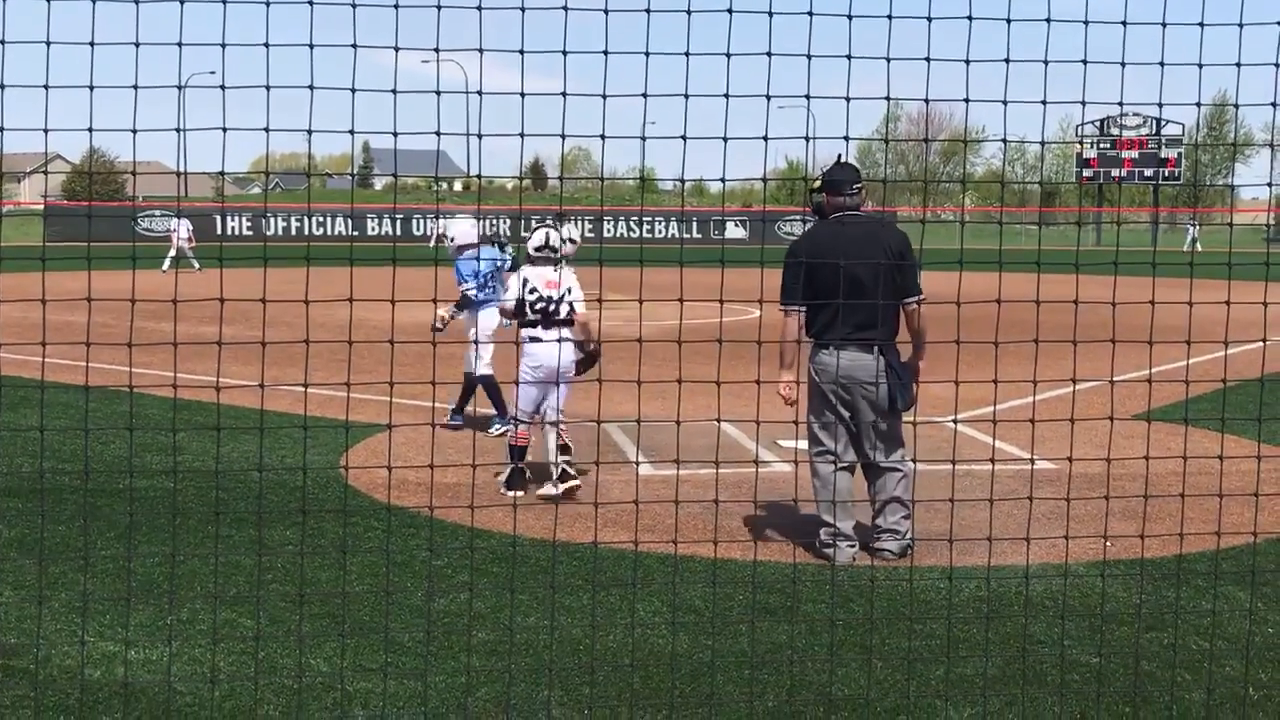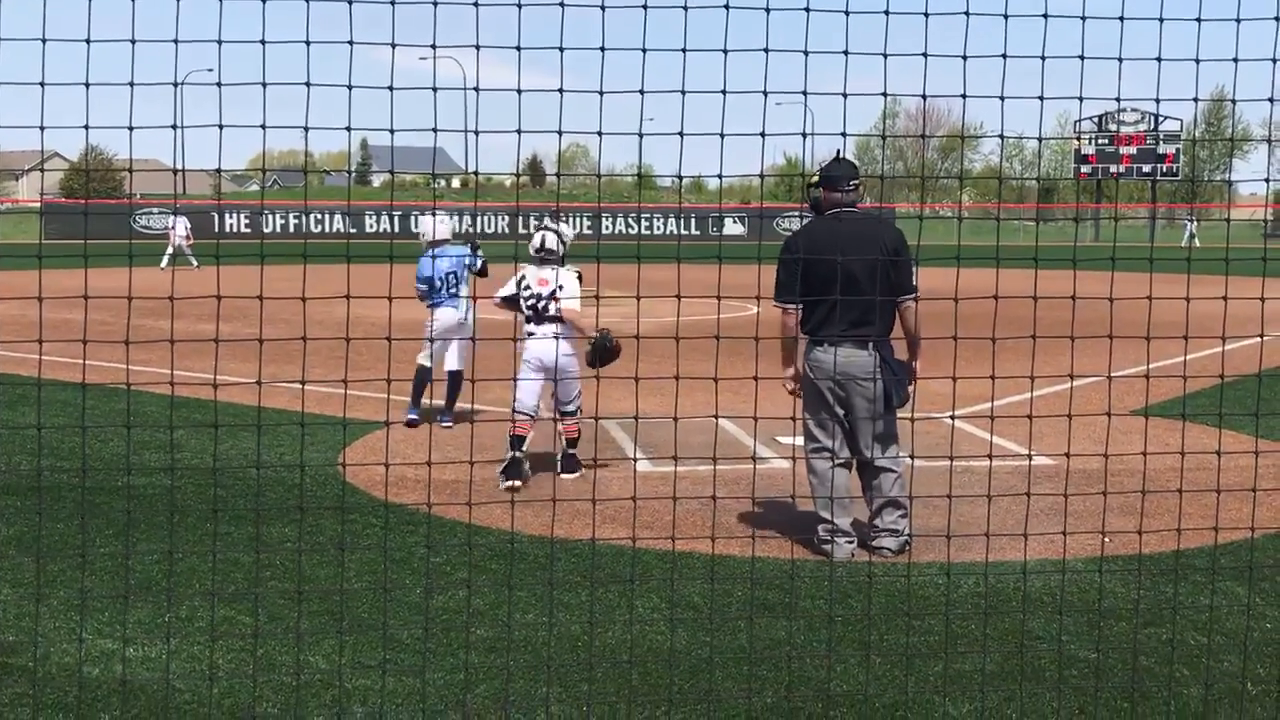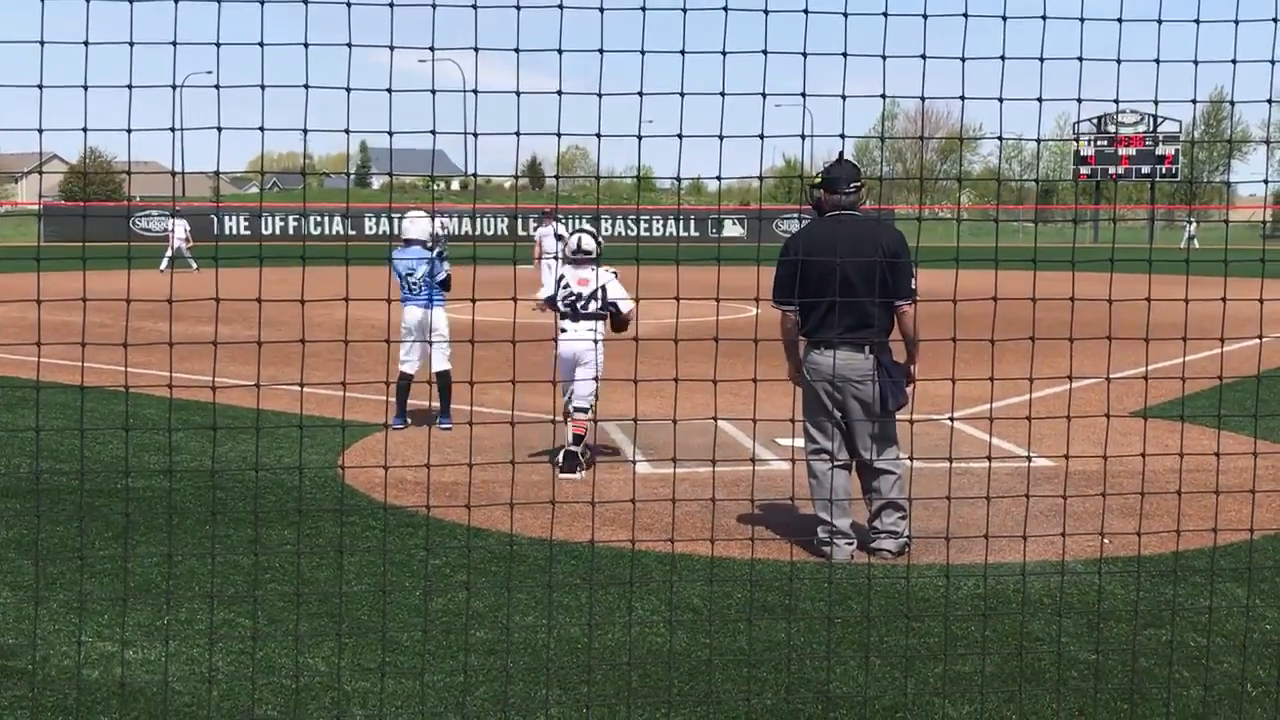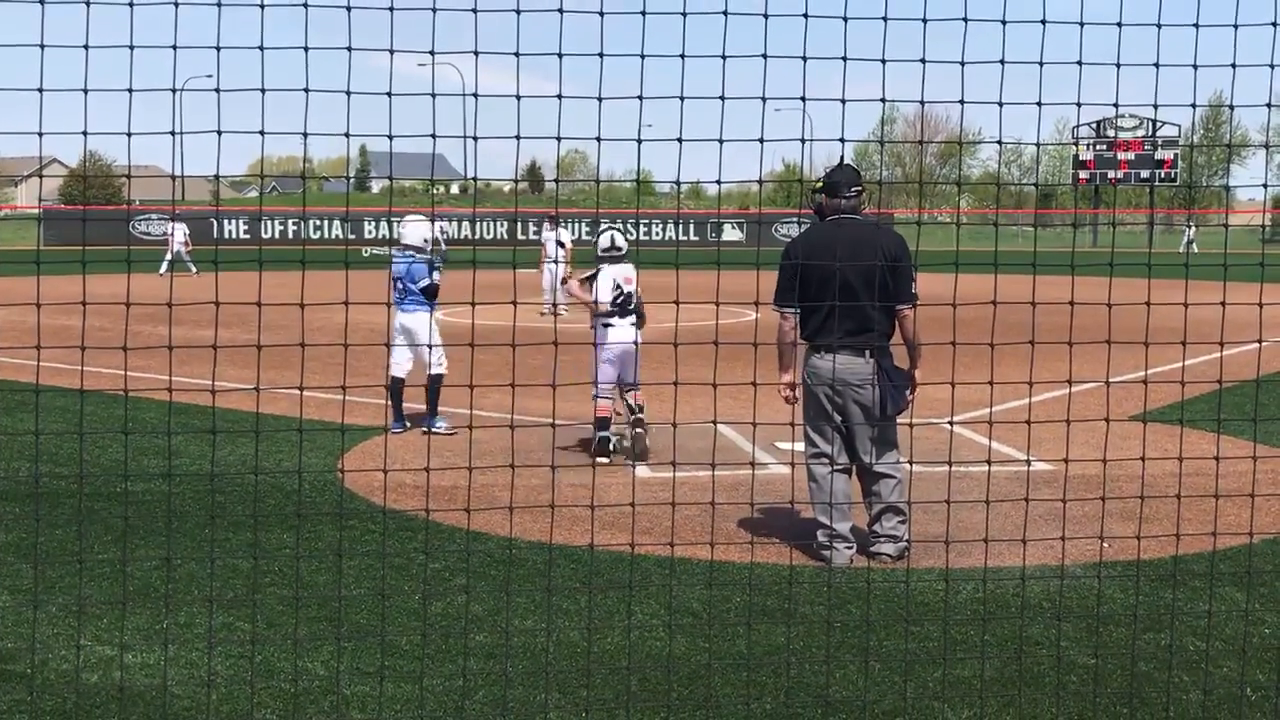
dt=0.4s
person 1, frame 1
left shoulder: (806, 244)
right shoulder: (892, 237)
left elbow: (793, 315)
right elbow: (912, 306)
left wrist: (787, 371)
right wrist: (918, 354)
left hip: (827, 360)
right hip: (878, 359)
left knee: (830, 455)
right knee: (887, 453)
left ankle: (837, 541)
right ankle: (892, 536)
person 1, frame 2
left shoulder: (800, 241)
right shoulder: (888, 234)
left elbow: (790, 312)
right elbow: (906, 304)
left wrist: (790, 364)
right wrist: (914, 355)
left hip: (821, 357)
right hip: (872, 356)
left knee: (826, 452)
right knee: (881, 450)
left ankle: (836, 538)
right ankle: (890, 534)
person 1, frame 3
left shoulder: (800, 242)
right shoulder: (888, 237)
left elbow: (789, 314)
right elbow: (904, 308)
left wrist: (794, 361)
right wrist: (912, 358)
left hip: (819, 360)
right hip: (870, 359)
left knee: (826, 454)
right knee: (881, 452)
left ankle: (836, 540)
right ankle: (889, 536)
person 1, frame 4
left shoulder: (801, 246)
right shoulder: (889, 241)
left elbow: (788, 318)
right elbow: (905, 312)
left wrist: (787, 370)
right wrist: (914, 364)
left hip: (821, 363)
right hip: (871, 363)
left knee: (826, 458)
right knee: (881, 456)
left ankle: (836, 545)
right ankle: (889, 539)
person 2, frame 1
left shoulder: (523, 275)
right shoulder: (568, 277)
left elbow: (507, 308)
right elbow: (581, 318)
left wrist: (521, 313)
right wrist: (588, 345)
left hip: (534, 353)
right hip: (564, 352)
left knee: (522, 418)
right knee: (554, 417)
left ankle: (516, 477)
right ankle: (564, 472)
person 2, frame 2
left shoulder: (524, 274)
right shoulder: (568, 276)
left elbow: (498, 300)
right elbow: (569, 313)
right wrist: (587, 335)
left hip: (532, 348)
right hip: (563, 349)
left knee: (523, 409)
right knee: (569, 408)
left ankle: (514, 468)
right ankle: (569, 462)
person 2, frame 3
left shoulder: (562, 273)
right shoulder: (606, 276)
left elbow: (544, 301)
right elbow: (629, 313)
left wrist: (563, 308)
right wrist: (615, 315)
left hip: (564, 343)
right hip: (591, 346)
left knee: (572, 397)
right knee: (583, 403)
left ankle: (574, 450)
right ankle: (570, 459)
person 2, frame 4
left shoulder: (604, 273)
right shoulder: (631, 269)
left elbow: (602, 307)
left wrist: (577, 293)
right wrist: (642, 314)
left hip: (609, 338)
right hip: (631, 335)
left knee: (604, 393)
right knee: (629, 387)
left ankle: (603, 446)
right ankle: (638, 429)
person 3, frame 1
left shoulder: (463, 262)
right shoulder: (492, 251)
left elbow: (468, 297)
right elbow: (513, 266)
left wrist: (448, 315)
right wrist: (505, 250)
left hip: (481, 315)
right hip: (494, 312)
left knee: (481, 369)
right knee: (472, 366)
left ankle: (503, 416)
right ankle: (458, 413)
person 3, frame 2
left shoulder: (425, 260)
right shoulder: (464, 252)
left elbow: (423, 295)
right elbow: (484, 272)
right wrist: (476, 251)
left hip: (441, 314)
right hip: (464, 313)
left knee: (425, 360)
right knee: (456, 366)
left ankle: (414, 409)
right ankle: (447, 414)
person 3, frame 3
left shoulder: (395, 255)
right shoulder: (429, 256)
right elbow: (446, 286)
right wrist: (443, 261)
left hip: (409, 313)
right hip: (433, 313)
left knee: (407, 365)
right knee: (442, 364)
left ankle: (400, 416)
right ankle: (444, 416)
person 3, frame 4
left shoulder: (397, 259)
right shoulder: (419, 263)
right elbow: (431, 293)
left wrist: (432, 268)
right wrist: (436, 271)
left hip: (401, 316)
right hip: (421, 317)
left knee: (398, 368)
right knee: (437, 366)
left ankle: (398, 420)
right ankle: (431, 419)
